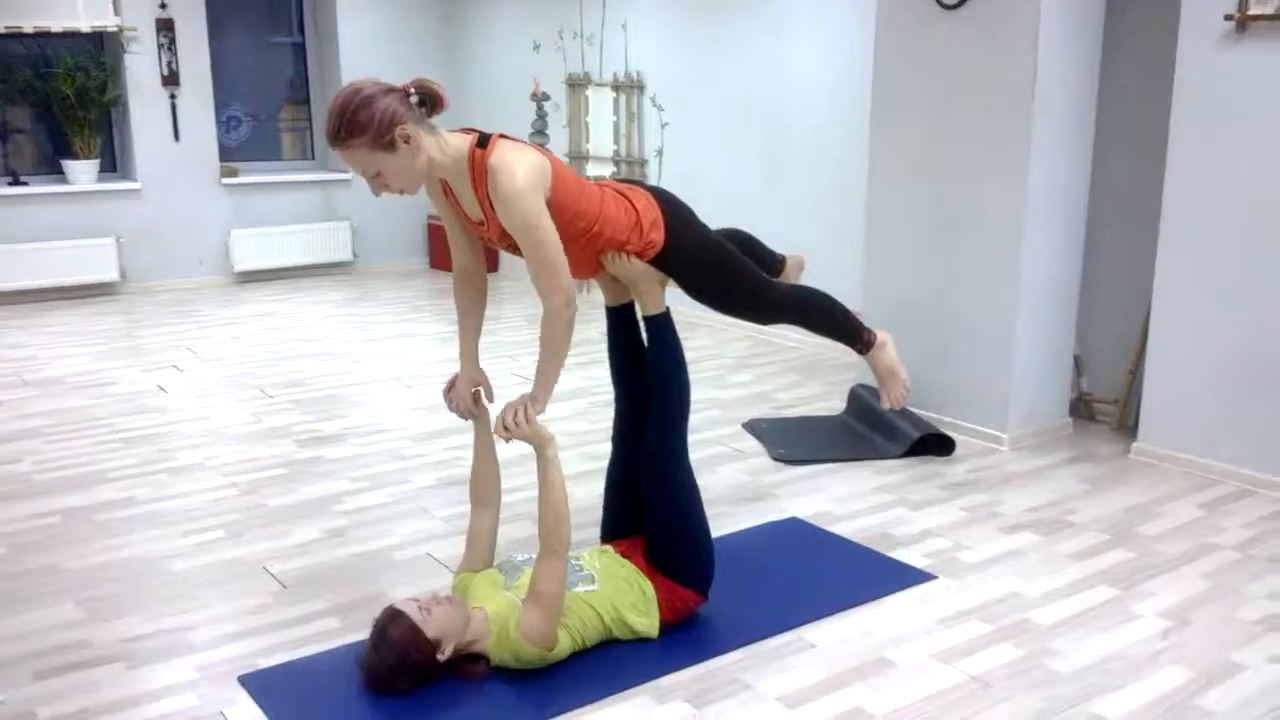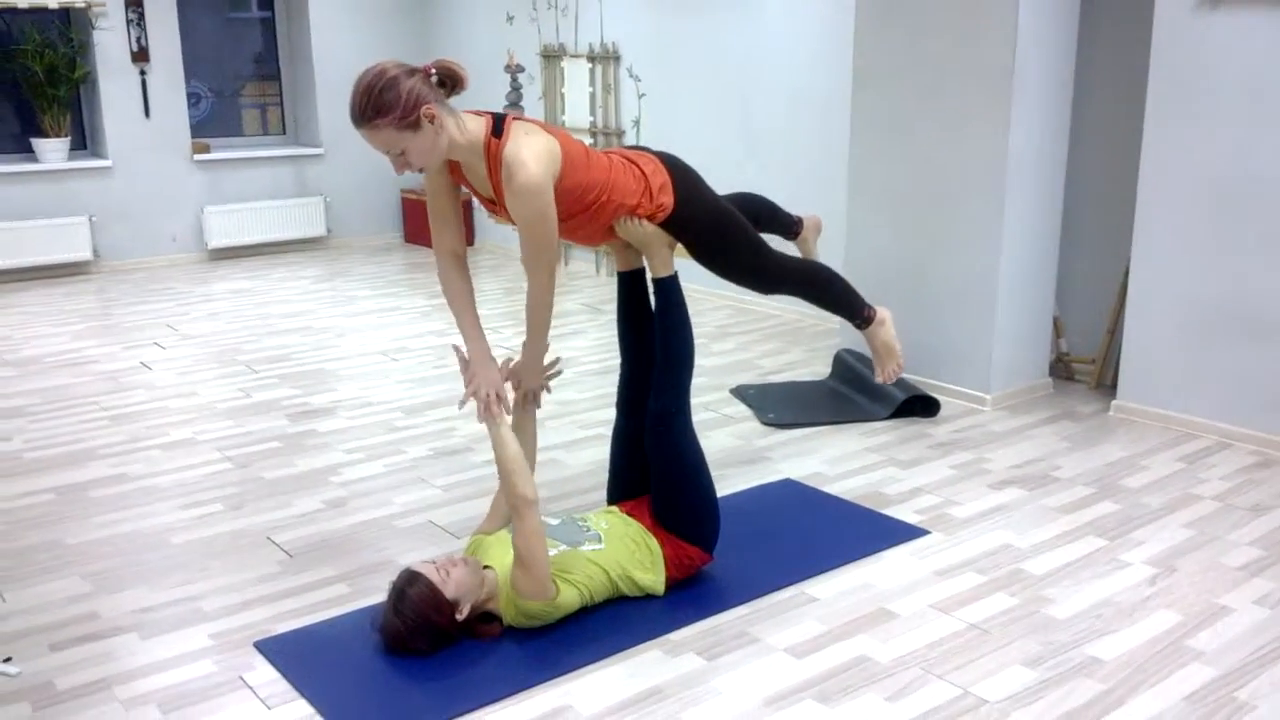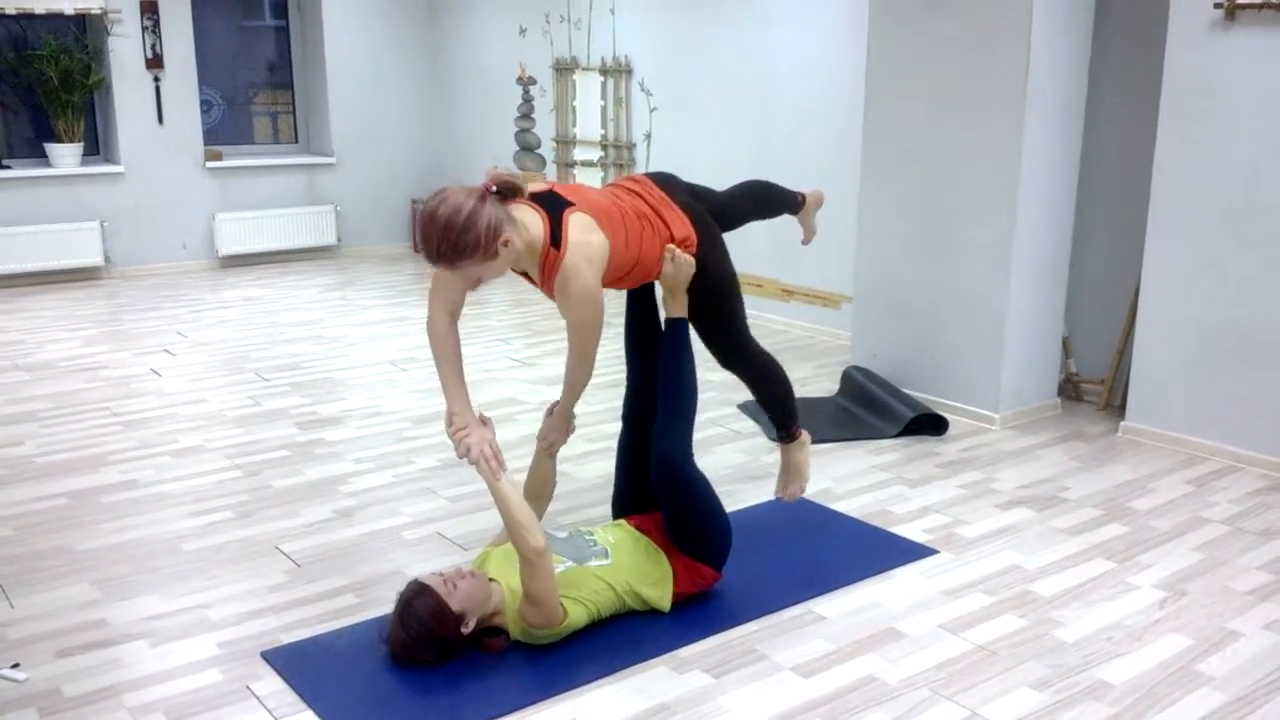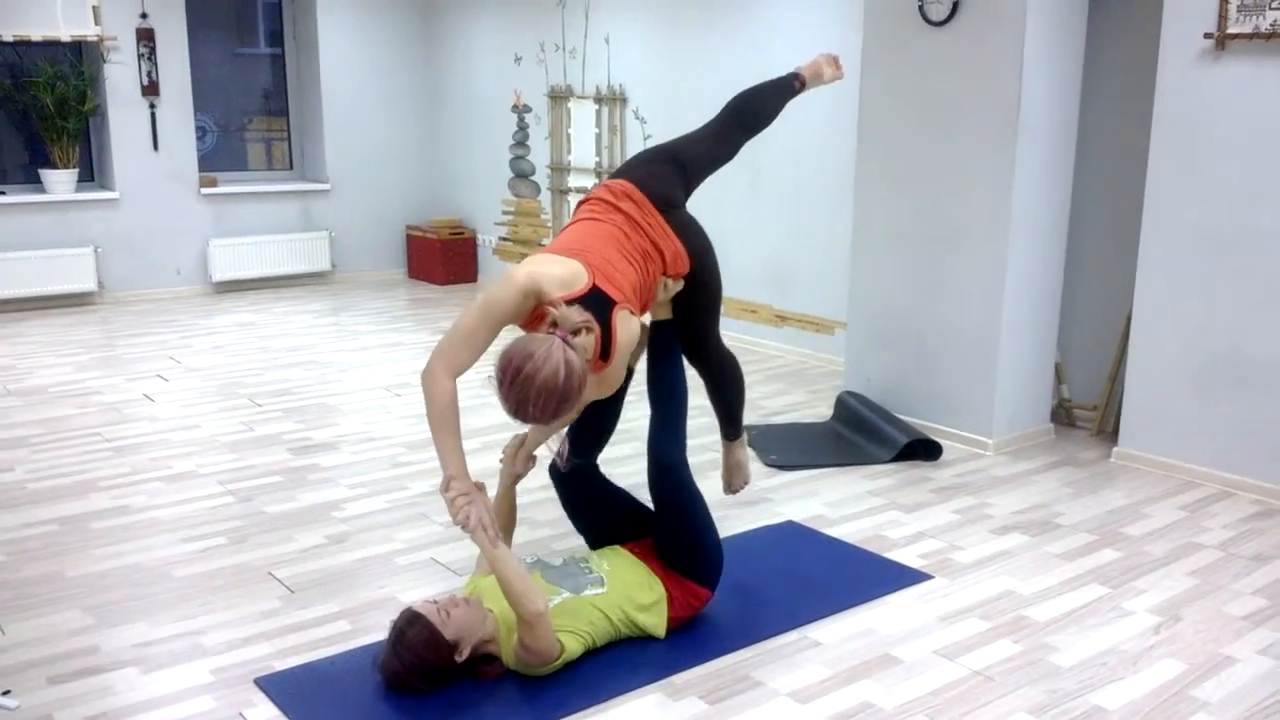
dt=1s
person 1, frame 1
left shoulder: (507, 178)
right shoulder: (441, 175)
left elbow: (559, 298)
right elbow: (469, 269)
left wrist: (537, 399)
right wrist: (468, 363)
left hip: (652, 229)
right hip: (614, 214)
left knee: (761, 302)
right knee: (719, 246)
left ankle: (873, 346)
right ankle: (782, 262)
person 1, frame 2
left shoulder: (522, 165)
right shoulder: (444, 151)
left elbow: (542, 282)
right elbow: (450, 256)
left wrist: (530, 366)
right wrist: (479, 355)
left hip: (661, 193)
right hip: (623, 185)
left knee: (766, 271)
right knee: (735, 214)
left ankle: (871, 321)
right ankle: (800, 226)
person 1, frame 3
left shoulder: (574, 265)
right shoulder: (476, 212)
left elbow: (583, 360)
right elbow: (440, 318)
left wrist: (561, 416)
right wrist: (461, 415)
left hip: (681, 234)
right hip: (638, 197)
left knee: (735, 350)
right knee: (731, 206)
left ankle: (794, 439)
right ankle: (800, 202)
person 1, frame 4
left shoulder: (617, 341)
right shoulder: (529, 283)
right elbow: (438, 373)
right wrist: (458, 482)
left hip: (677, 249)
right hip: (630, 195)
left knee: (703, 349)
right knee: (724, 130)
left ankle: (733, 439)
right ankle: (803, 76)
person 2, frame 1
left shoulder: (471, 593)
right shoulder: (519, 641)
left elbow: (484, 508)
right elbow: (555, 548)
left wrist: (480, 424)
right wrist: (545, 450)
left hip: (622, 560)
right hip: (667, 586)
right knee: (662, 448)
right ankle: (649, 299)
person 2, frame 2
left shoulder: (484, 553)
right shoulder: (525, 603)
left elbow: (516, 489)
right elbow: (524, 502)
left wrist: (523, 404)
right wrist: (494, 417)
left hip: (629, 520)
right hip: (674, 544)
right knee: (665, 411)
left ankle: (632, 259)
right ankle: (658, 262)
person 2, frame 3
left shoulder: (492, 564)
right shoulder: (532, 622)
left elbow: (532, 505)
right elbow: (535, 548)
left wrist: (547, 445)
right wrist: (490, 469)
left hip: (636, 534)
right hip: (688, 561)
right knee: (667, 454)
left ankle: (643, 278)
right ankle: (675, 303)
person 2, frame 4
left shoulder: (482, 595)
right shoulder: (528, 654)
left elbow: (502, 536)
right elbow: (534, 611)
left wrist: (508, 477)
right wrist: (484, 539)
left hip: (632, 556)
right hip: (680, 582)
left knee: (570, 466)
right knee: (665, 458)
right ankle: (662, 316)
